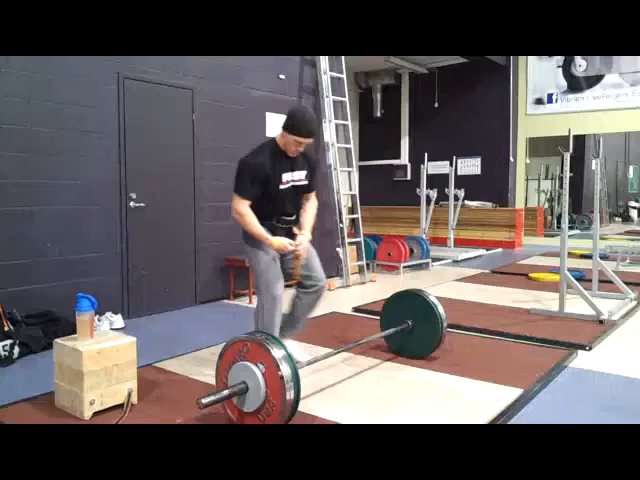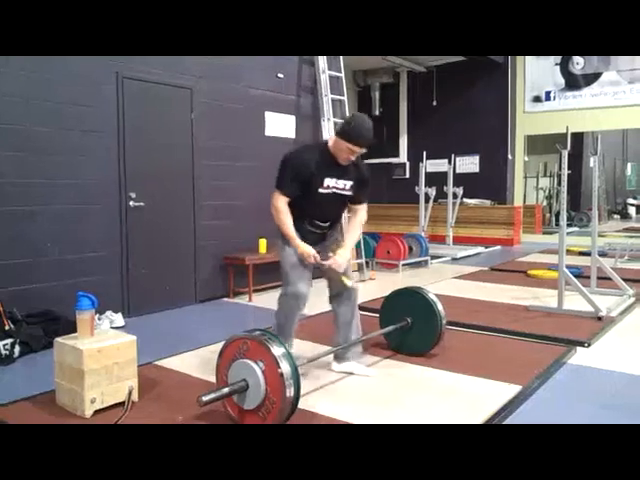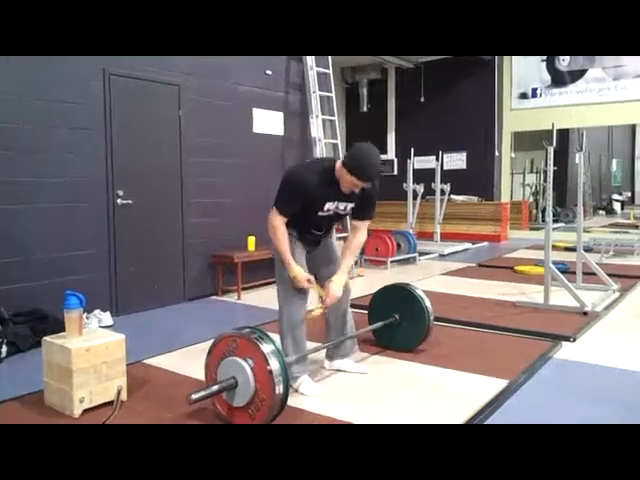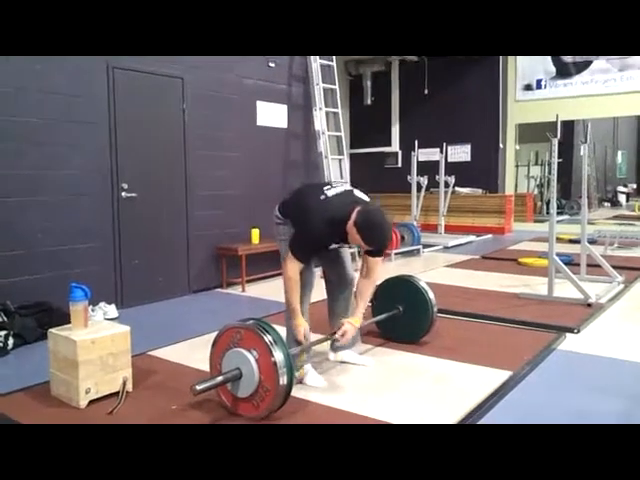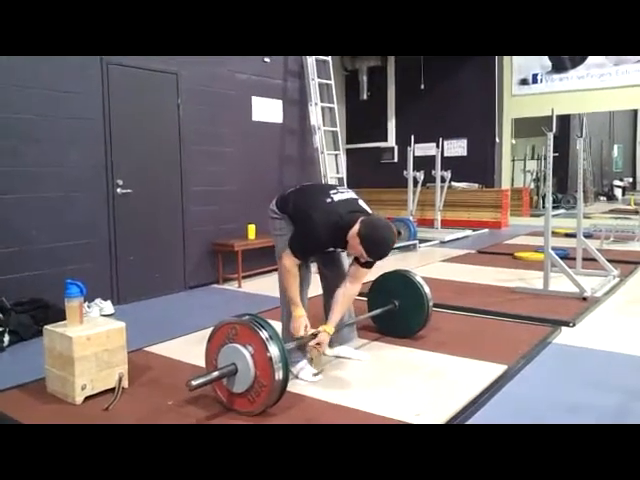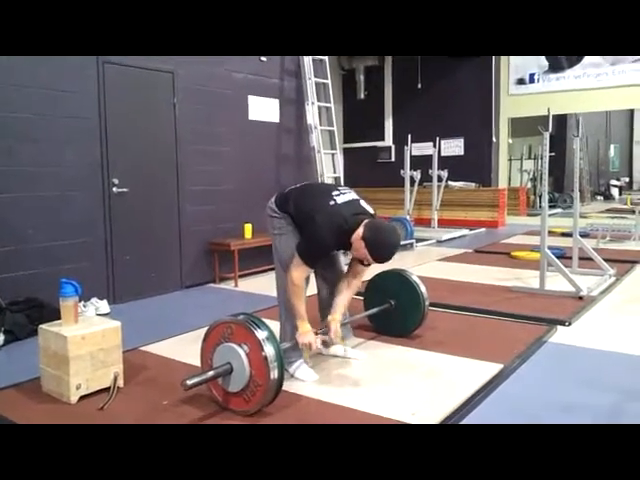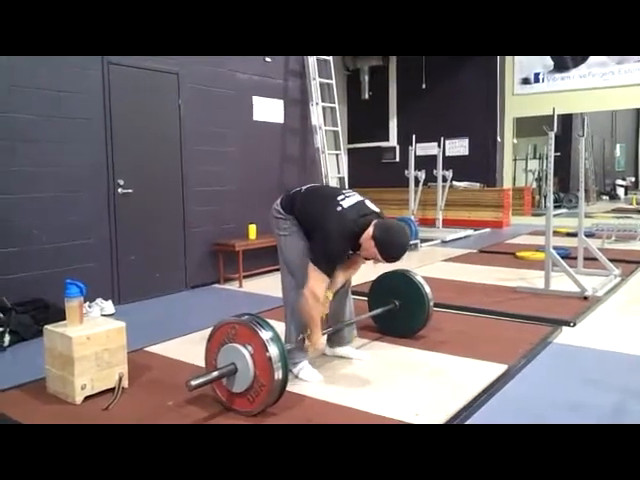
dt=0.5s
person 1, frame 1
left shoulder: (307, 161)
right shoulder: (256, 161)
left elbow: (310, 200)
right elbow: (239, 208)
left wrist: (305, 234)
right wrist: (269, 240)
left hip: (292, 232)
right hip: (261, 234)
left knee: (315, 281)
right knee: (272, 294)
left ankle: (285, 335)
person 1, frame 2
left shoulder: (359, 170)
right shoulder: (302, 159)
left elbow: (358, 213)
right elbow: (278, 202)
left wrist: (345, 250)
right wrist: (298, 245)
left hip: (330, 236)
right hip: (296, 235)
left knee: (346, 290)
right knee: (297, 292)
left ankle: (346, 358)
person 1, frame 3
left shoulder: (367, 189)
right shoulder: (304, 178)
left elbow: (358, 233)
right elbow: (275, 221)
left wrist: (340, 276)
right wrist: (292, 268)
left hip: (322, 237)
right hip: (291, 236)
left knee: (339, 292)
right knee: (294, 299)
left ankle: (338, 356)
right ankle: (296, 372)
person 1, frame 4
left shoulder: (374, 226)
right shoulder: (317, 225)
left elbow: (370, 275)
right elbow: (291, 270)
left wrist: (355, 320)
right wrist: (297, 319)
right hip: (292, 221)
left knee: (345, 280)
right knee: (303, 285)
left ankle: (341, 348)
right ankle: (299, 362)
person 1, frame 5
left shoulder: (372, 235)
right shoulder: (319, 227)
left elbow: (352, 283)
right elbow: (287, 263)
left wrist: (328, 328)
right wrist: (298, 312)
right hip: (287, 216)
left knee: (338, 277)
right knee: (298, 281)
left ankle: (339, 342)
right ankle: (296, 358)
person 1, frame 6
left shoulder: (373, 232)
right shoulder: (325, 231)
left elbow: (354, 277)
right elbow: (295, 277)
left wrist: (335, 317)
right wrist: (303, 327)
left hip: (316, 210)
right hip: (285, 215)
left knee: (333, 277)
right knee: (291, 281)
left ankle: (332, 342)
right ankle: (292, 357)
person 1, frame 7
left shoulder: (381, 228)
right shoulder: (336, 235)
left elbow: (351, 264)
right elbow: (313, 291)
left wrist: (328, 295)
right wrist: (315, 338)
left hip: (319, 212)
right hip: (290, 216)
left knee: (341, 281)
right knee: (299, 282)
left ankle: (338, 343)
right ankle: (296, 357)
